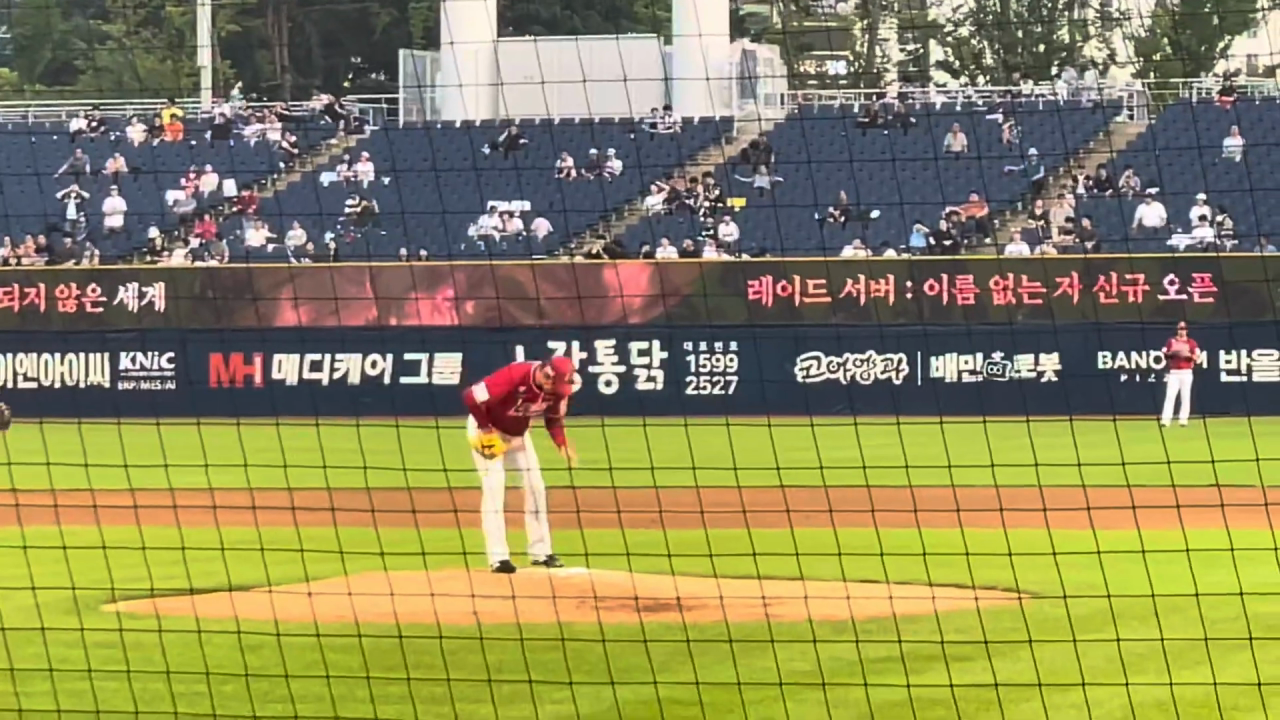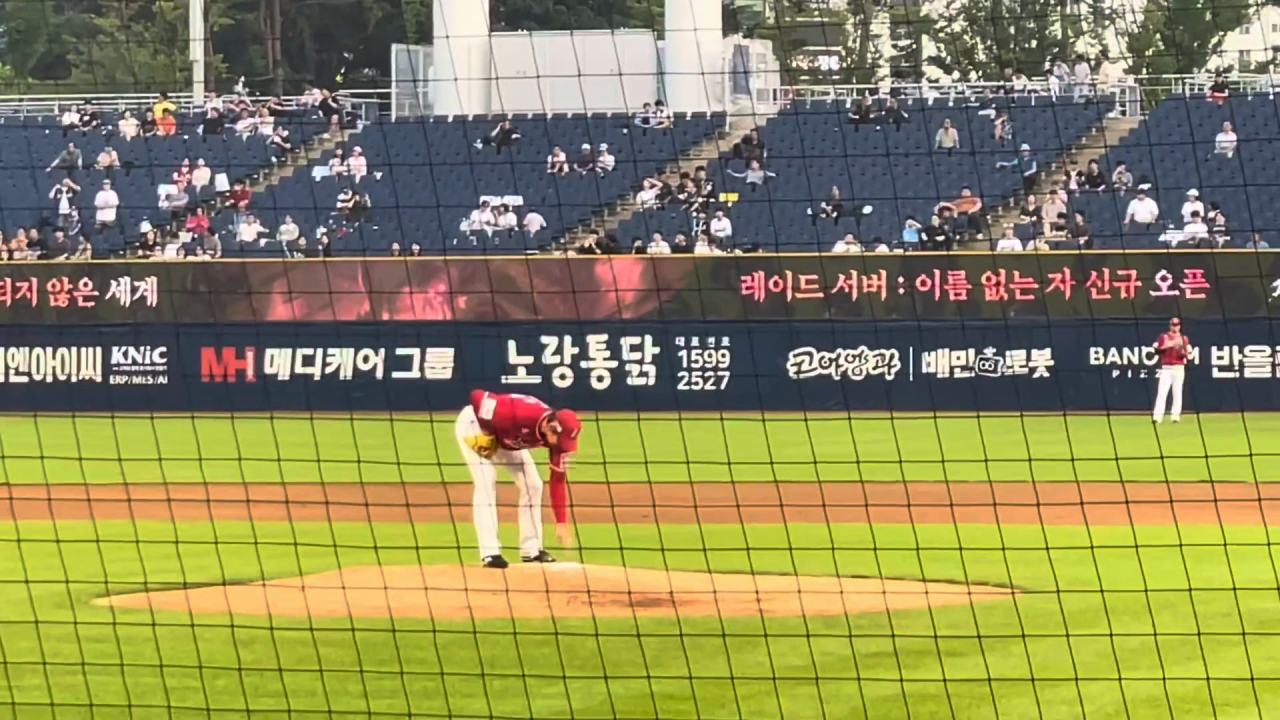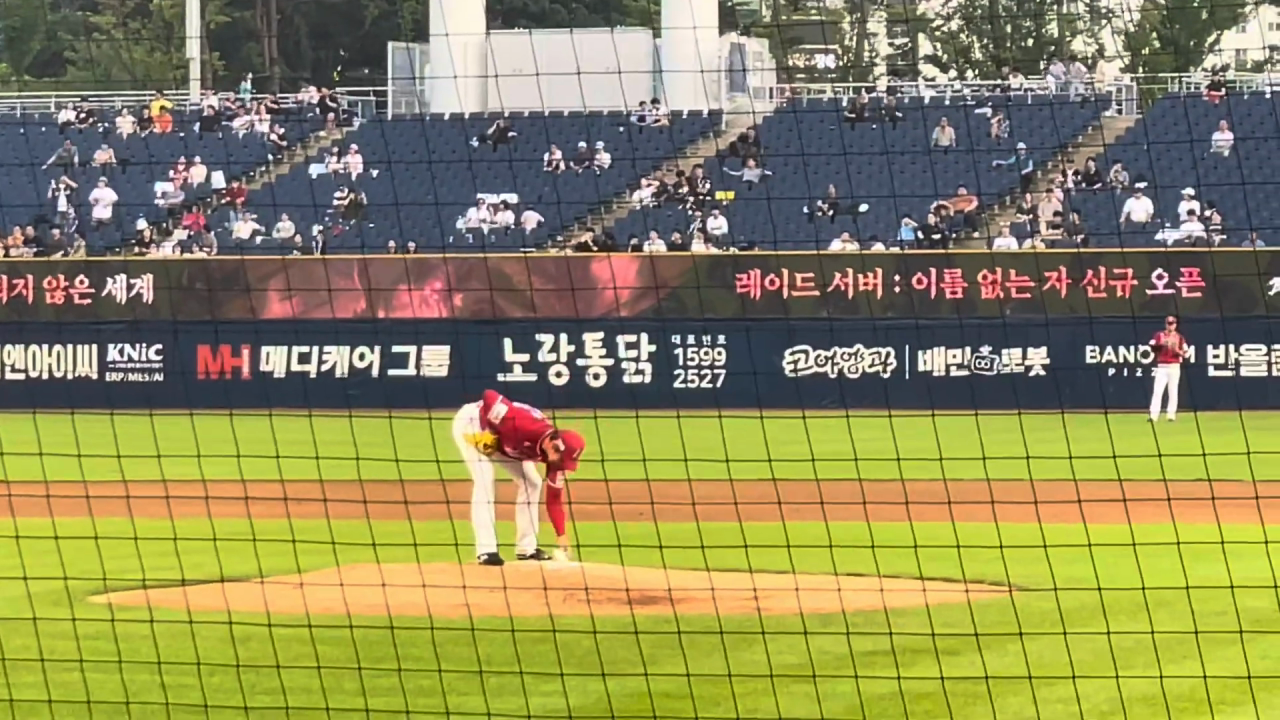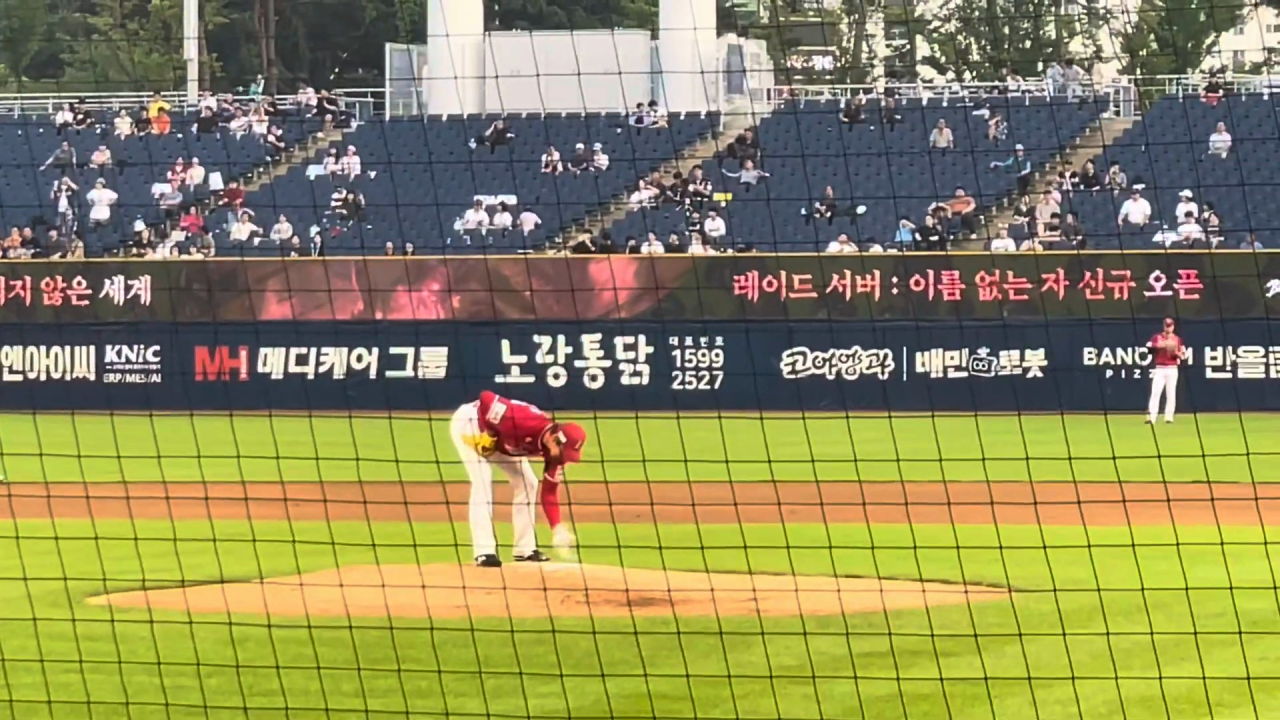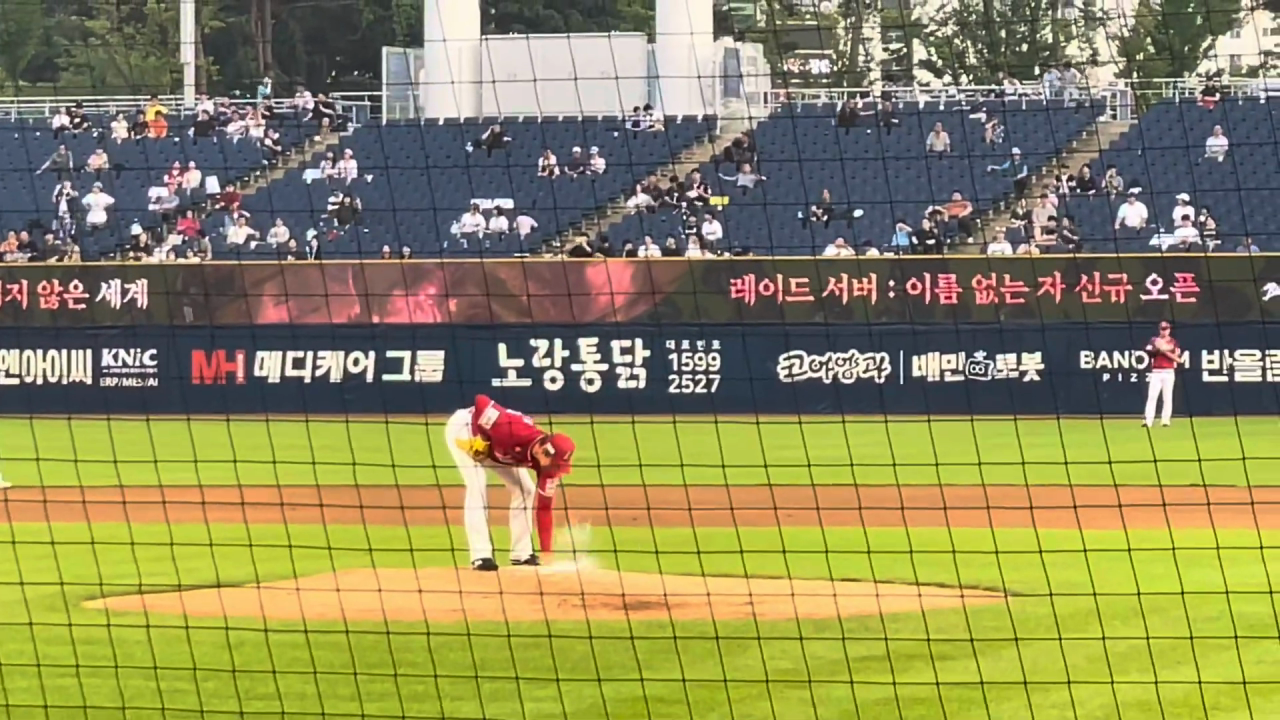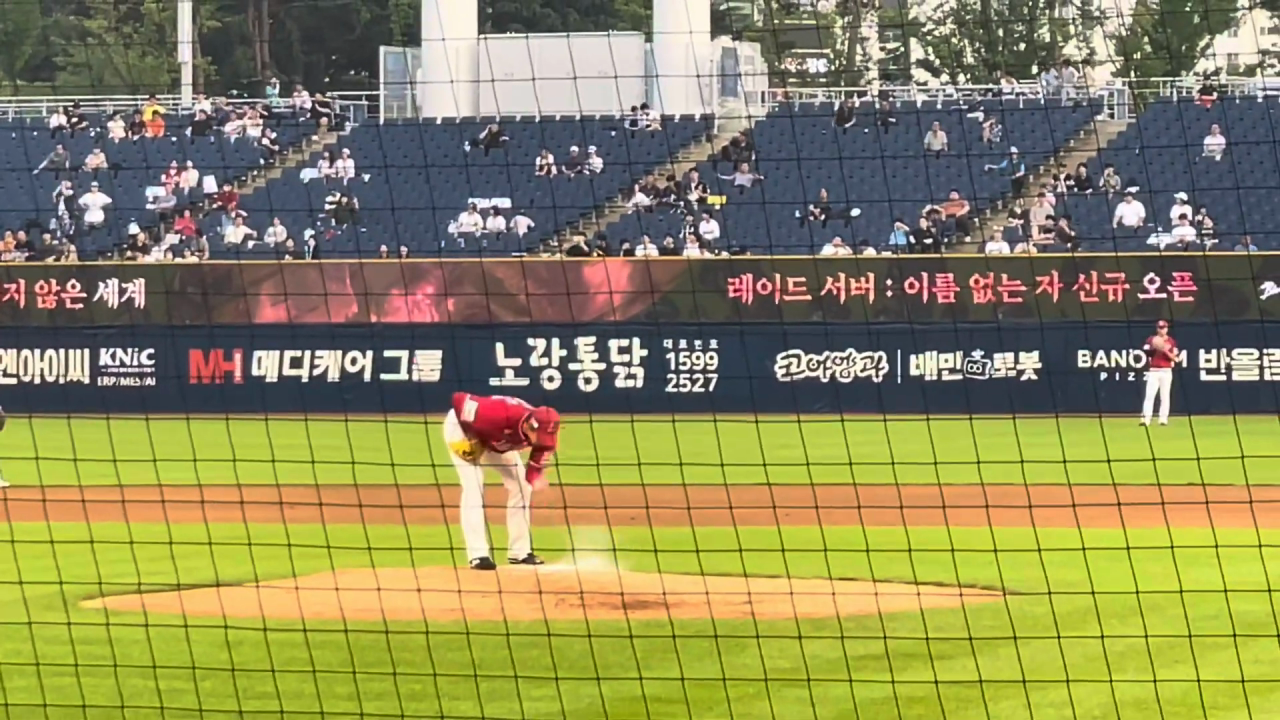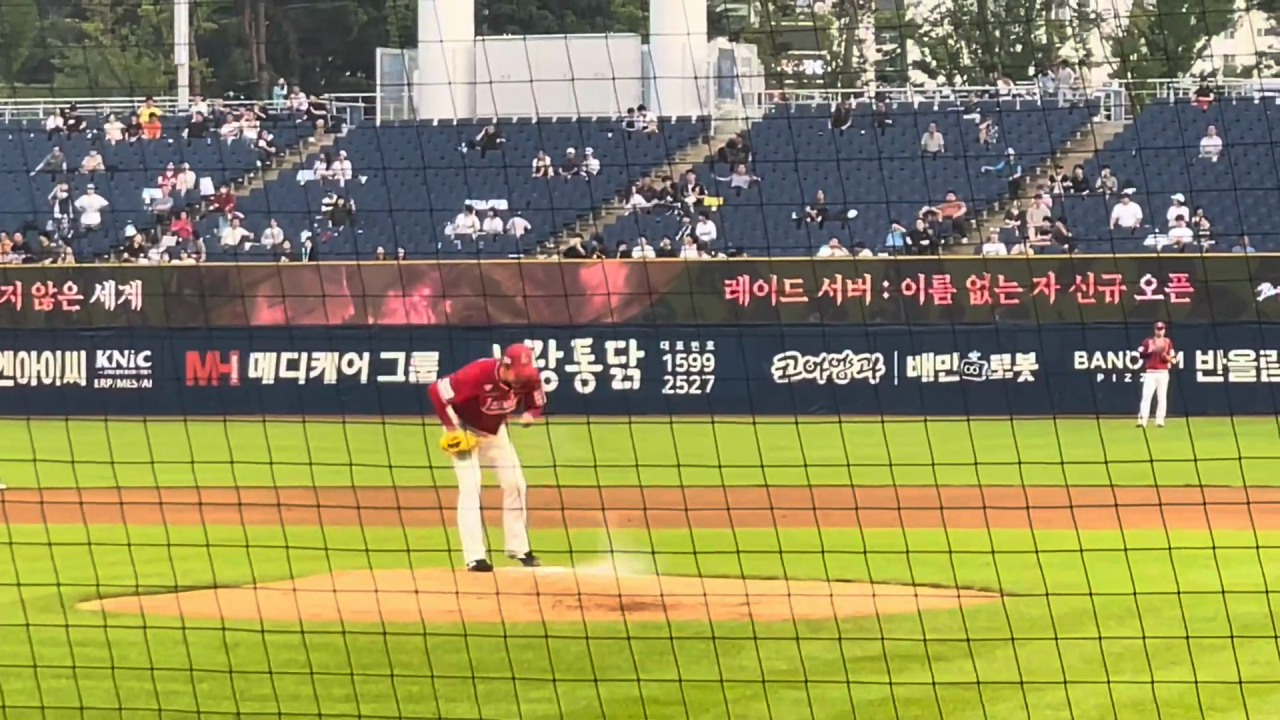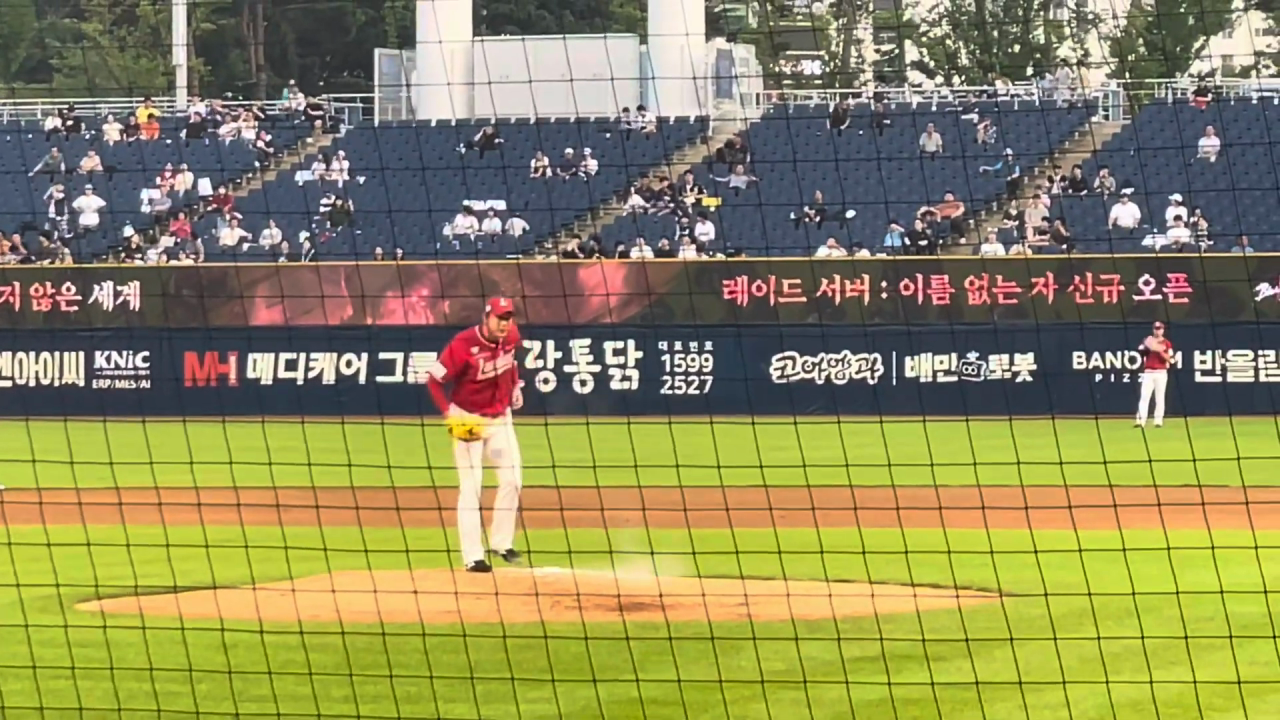
dt=0.3s
person 1, frame 1
left shoulder: (558, 388)
right shoulder: (514, 377)
left elbow: (554, 420)
right elbow: (470, 395)
left wrist: (563, 444)
right wrist: (485, 428)
left hip: (518, 433)
right hip: (486, 429)
left knee: (536, 486)
right knee: (494, 487)
left ankle: (540, 552)
right ankle: (498, 557)
person 1, frame 2
left shoulder: (558, 429)
right shoulder: (520, 414)
left elbow: (558, 478)
right elbow: (477, 397)
left wrist: (561, 524)
right wrist: (485, 432)
left hip: (505, 438)
right hip: (475, 426)
left knee: (533, 485)
right knee: (486, 485)
left ankle: (532, 549)
right ankle: (490, 553)
person 1, frame 3
left shoulder: (555, 453)
right shoulder: (524, 427)
left elbow: (554, 497)
right elbow: (489, 396)
left wrist: (561, 537)
right wrist: (487, 431)
left hip: (501, 437)
right hip: (470, 422)
left knee: (531, 484)
right knee: (485, 482)
left ankle: (527, 548)
right ankle: (486, 550)
person 1, frame 4
left shoulder: (555, 450)
right shoulder: (524, 423)
left elbow: (549, 491)
right elbow: (485, 397)
left wrist: (558, 529)
right wrist: (486, 434)
left hip: (500, 435)
right hip: (468, 422)
left knee: (528, 484)
right knee: (482, 483)
left ankle: (525, 549)
right ankle: (484, 552)
person 1, frame 5
left shoulder: (548, 460)
right shoulder: (513, 433)
left elbow: (544, 506)
right elbow: (480, 401)
left wrist: (546, 552)
right wrist: (479, 438)
left hip: (495, 445)
right hip: (464, 428)
left knee: (526, 490)
right knee: (477, 488)
left ankle: (522, 553)
right ankle: (481, 556)
person 1, frame 6
left shoulder: (543, 433)
right shoulder: (501, 415)
left elbow: (535, 468)
right elbow: (458, 399)
left wrist: (536, 480)
right wrist: (468, 437)
left hip: (493, 439)
right hip: (462, 428)
left knee: (520, 488)
right knee: (473, 487)
left ankle: (520, 552)
right ankle: (478, 555)
person 1, frame 7
left shoulder: (531, 378)
right shoulder: (476, 375)
left elbow: (536, 405)
right elbow: (435, 391)
left wrist: (528, 414)
right wrist: (451, 428)
left hip: (494, 430)
right hip: (465, 429)
left knee: (516, 484)
right knee: (470, 489)
left ankle: (518, 547)
right ankle: (475, 557)
person 1, frame 8
left shoulder: (513, 337)
right shoulder: (463, 344)
right elbow: (434, 379)
left wrist: (515, 387)
right wrist: (449, 414)
left hip: (501, 420)
right hip: (466, 421)
left knee: (512, 481)
right knee: (471, 488)
left ankle: (501, 543)
right ankle: (473, 556)
